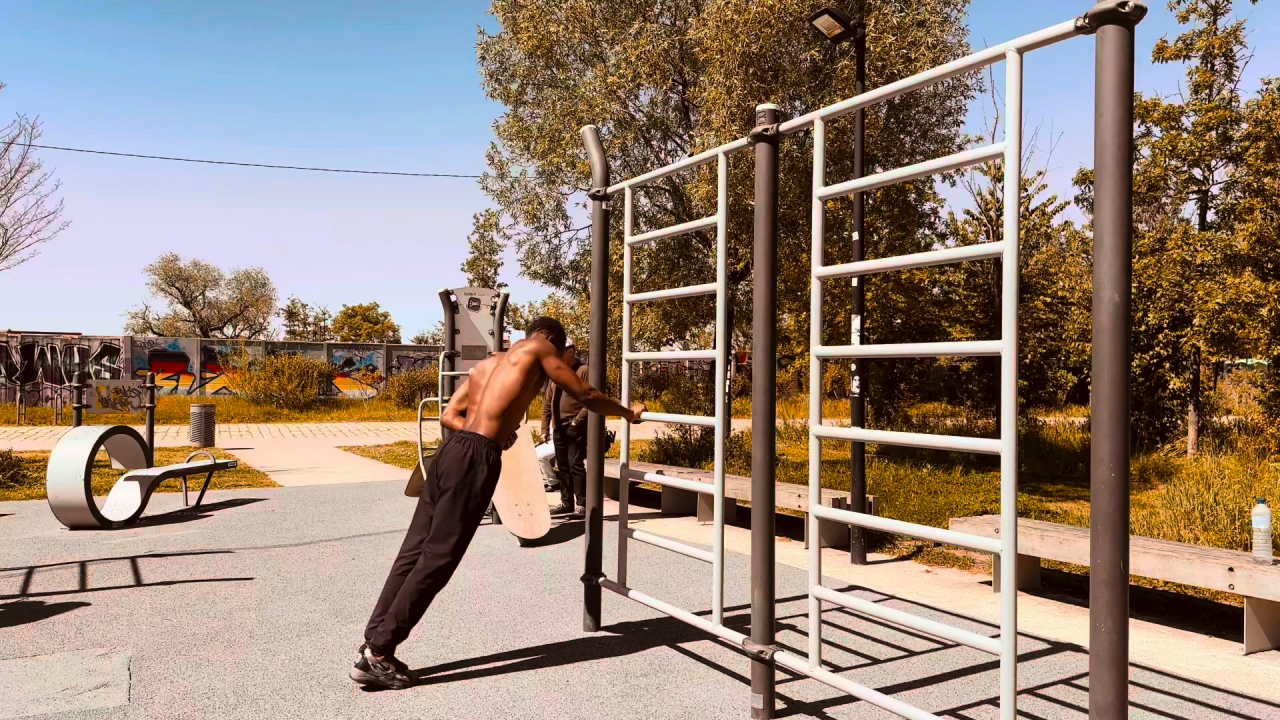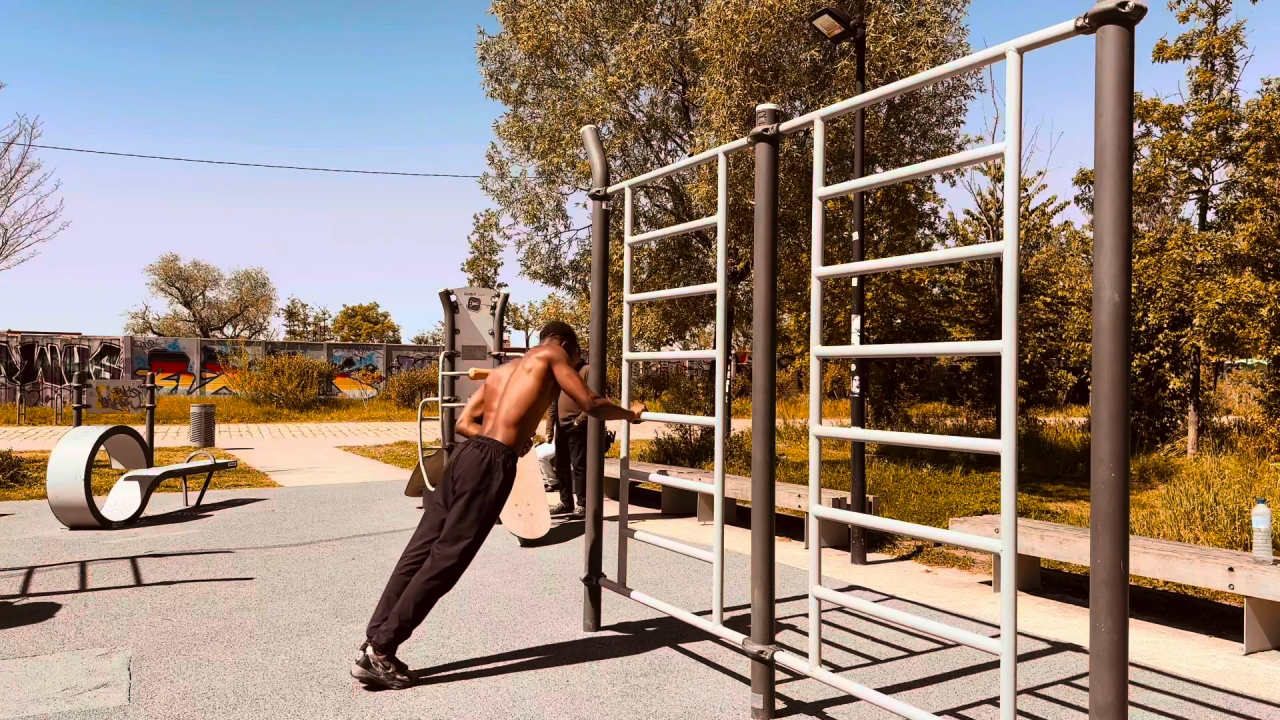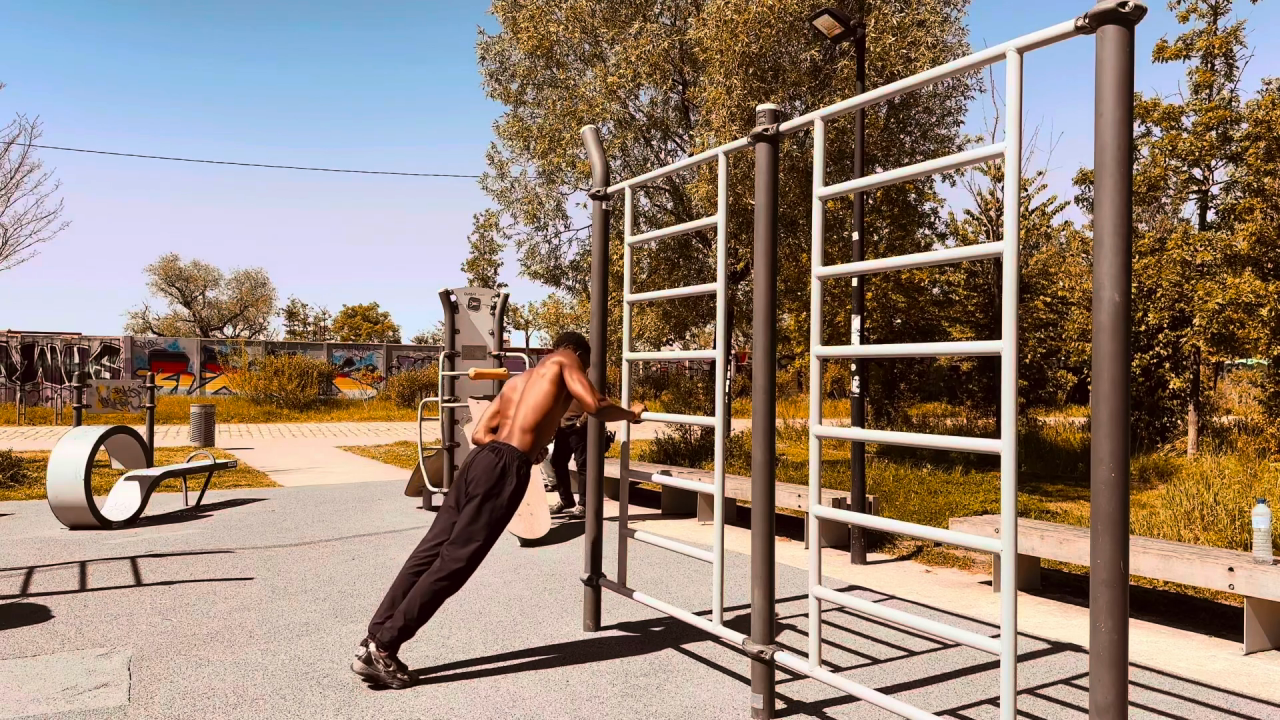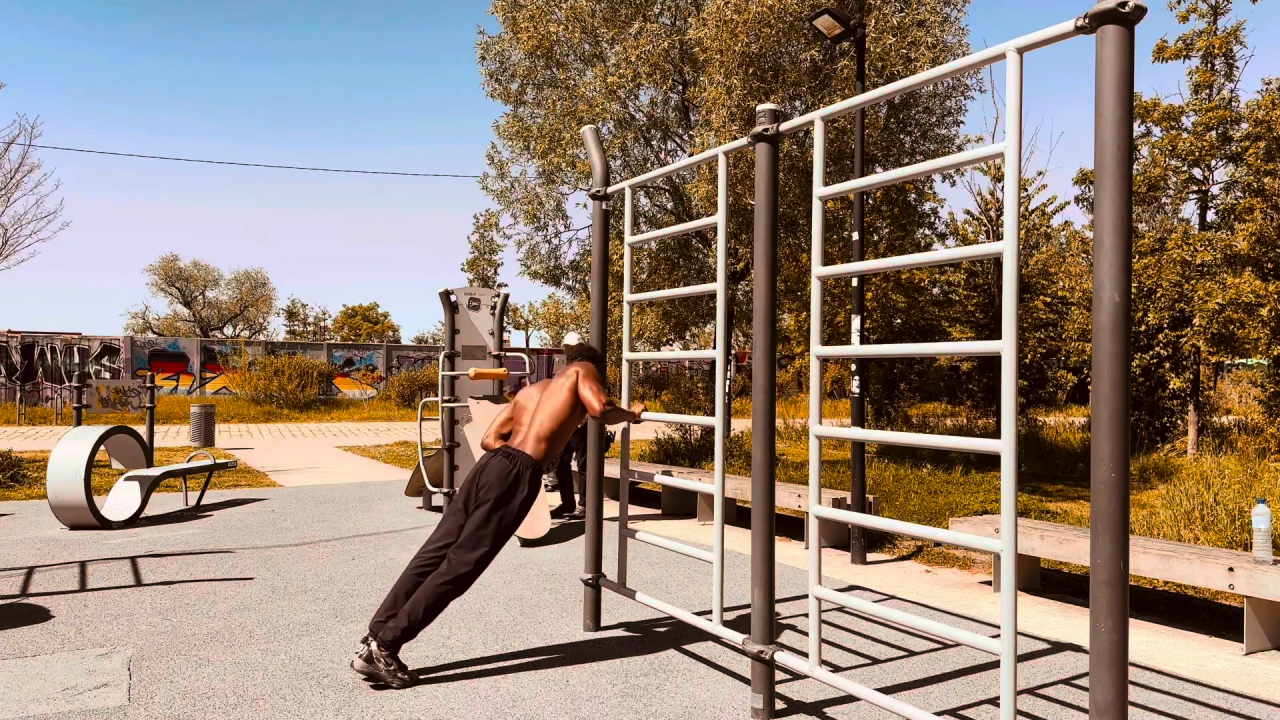
dt=0.2s
person 1, frame 1
left shoulder: (486, 364)
right shoulder: (537, 348)
left elbow: (449, 416)
right elbow: (584, 395)
right wrist: (627, 412)
left hip: (452, 449)
right hip: (476, 458)
left knee: (414, 554)
right knee: (437, 560)
left ankle: (373, 647)
right ankle: (377, 654)
person 1, frame 2
left shoulder: (502, 370)
right shoulder: (550, 354)
right elbow: (591, 404)
right wrist: (630, 414)
left hip: (467, 454)
right hip: (492, 464)
left knee: (420, 554)
right knee: (445, 561)
left ankle: (374, 645)
right ankle: (379, 651)
person 1, frame 3
left shoulder: (516, 380)
right shoulder: (564, 360)
right elbow: (596, 407)
right wrist: (631, 414)
left hip: (480, 459)
right hip: (506, 469)
left knee: (429, 554)
right knee: (454, 563)
left ankle: (374, 642)
right ankle: (382, 649)
person 1, frame 4
left shoulder: (529, 390)
right shoulder: (583, 370)
right elbow: (600, 409)
right wrist: (631, 414)
left hip: (491, 464)
right hip: (518, 475)
left knee: (433, 555)
right knee: (460, 565)
left ankle: (374, 640)
right ankle: (384, 648)
